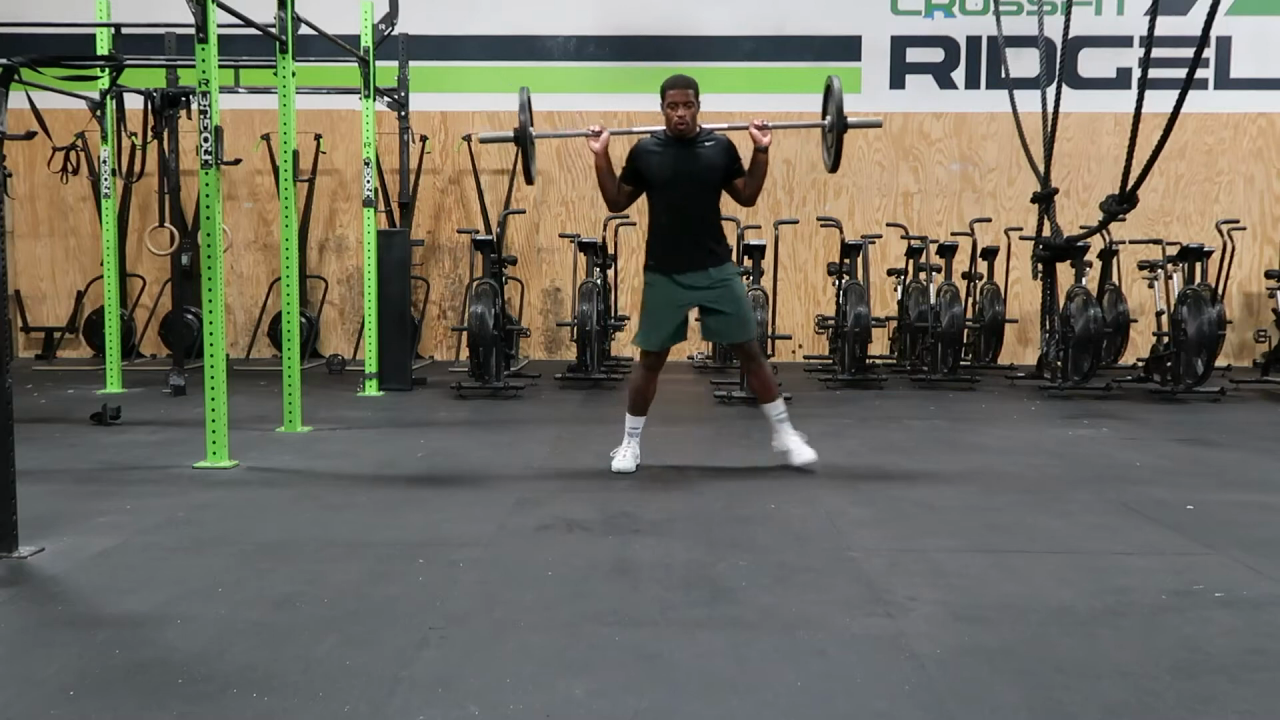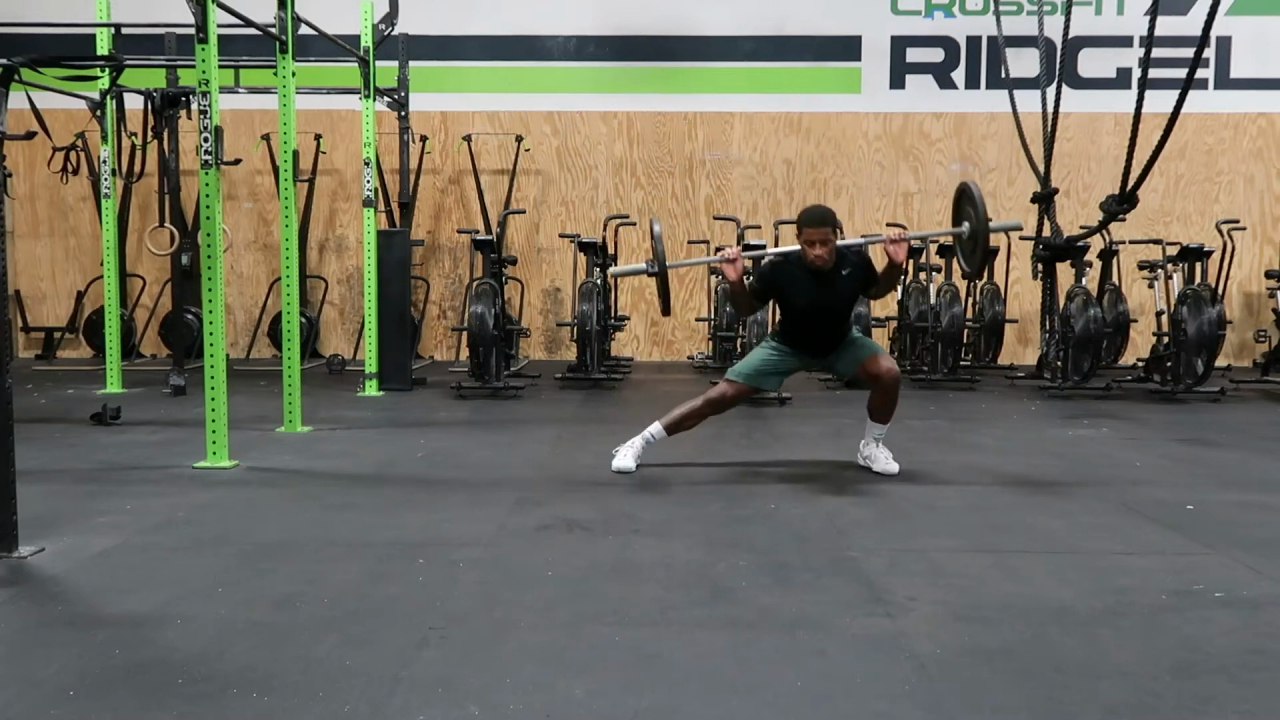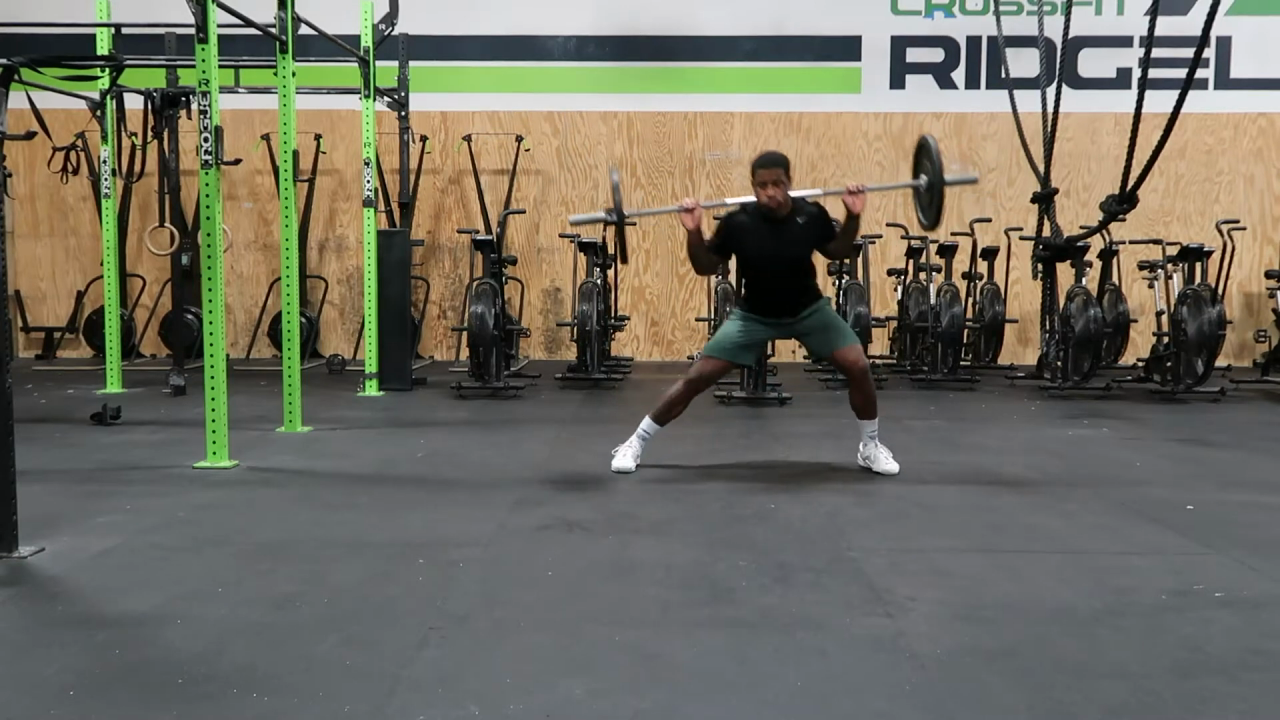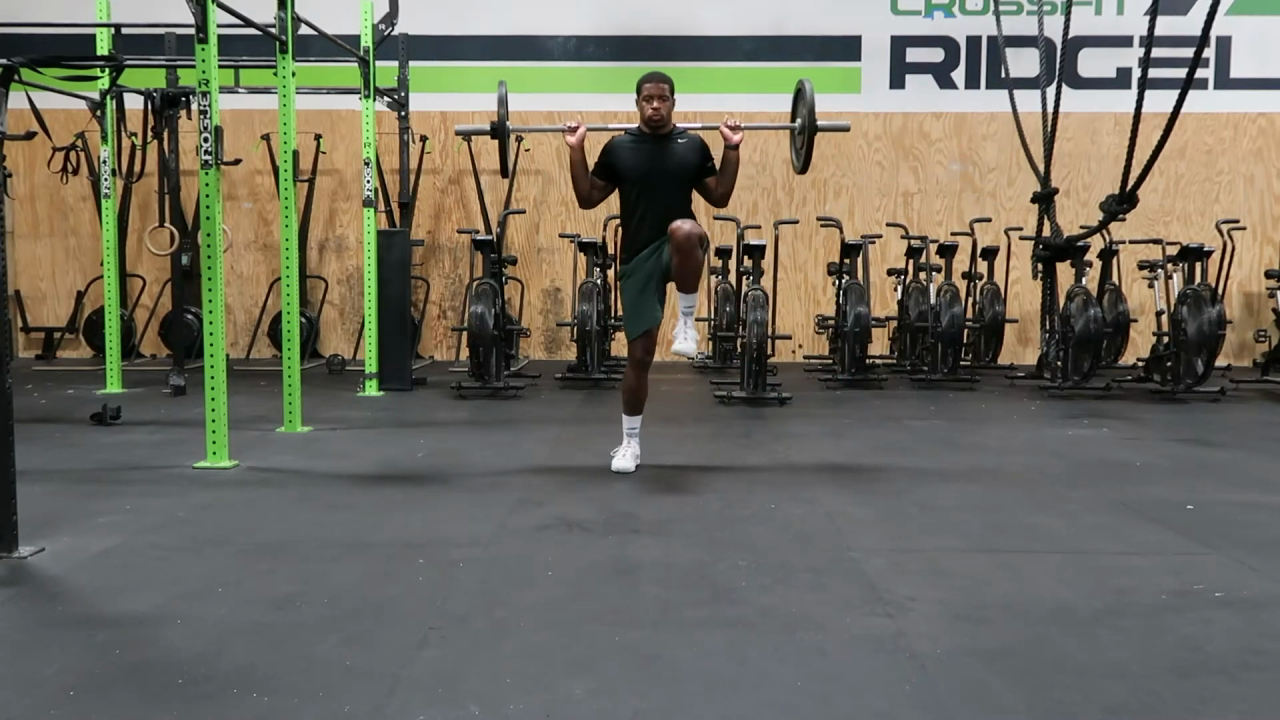
dt=0.7s
person 1, frame 1
left shoulder: (720, 146)
right shoulder: (645, 150)
left elbow: (747, 197)
right elbow: (616, 203)
left wrist: (761, 150)
right wrist: (601, 156)
left hip: (716, 269)
right hip: (664, 273)
left knee: (749, 351)
right knee: (650, 359)
left ankle: (784, 433)
right ankle: (630, 443)
person 1, frame 2
left shoulder: (855, 262)
right shoulder: (779, 269)
left elbow: (877, 292)
right elbow: (745, 309)
left wrist: (895, 265)
right wrist: (735, 280)
left hip: (841, 343)
right hip: (787, 347)
left knee: (887, 373)
right knee: (720, 396)
left ankle: (872, 446)
right ankle: (637, 444)
person 1, frame 3
left shoulder: (811, 214)
right shoulder: (736, 222)
left elbow: (837, 252)
right elbow: (705, 267)
left wrist: (854, 216)
right wrist: (694, 232)
left hip: (808, 309)
right hip: (753, 314)
left knee: (857, 366)
right knee: (697, 377)
left ankle: (871, 446)
right ankle: (636, 442)
person 1, frame 4
left shoulder: (692, 145)
right shoulder: (618, 147)
left elbow: (719, 198)
right elbow: (587, 199)
left wrist: (731, 148)
right wrist: (576, 150)
left hip: (680, 249)
right hip: (637, 258)
left knee: (684, 231)
right knee: (640, 353)
left ankle: (686, 322)
right ankle: (630, 442)
